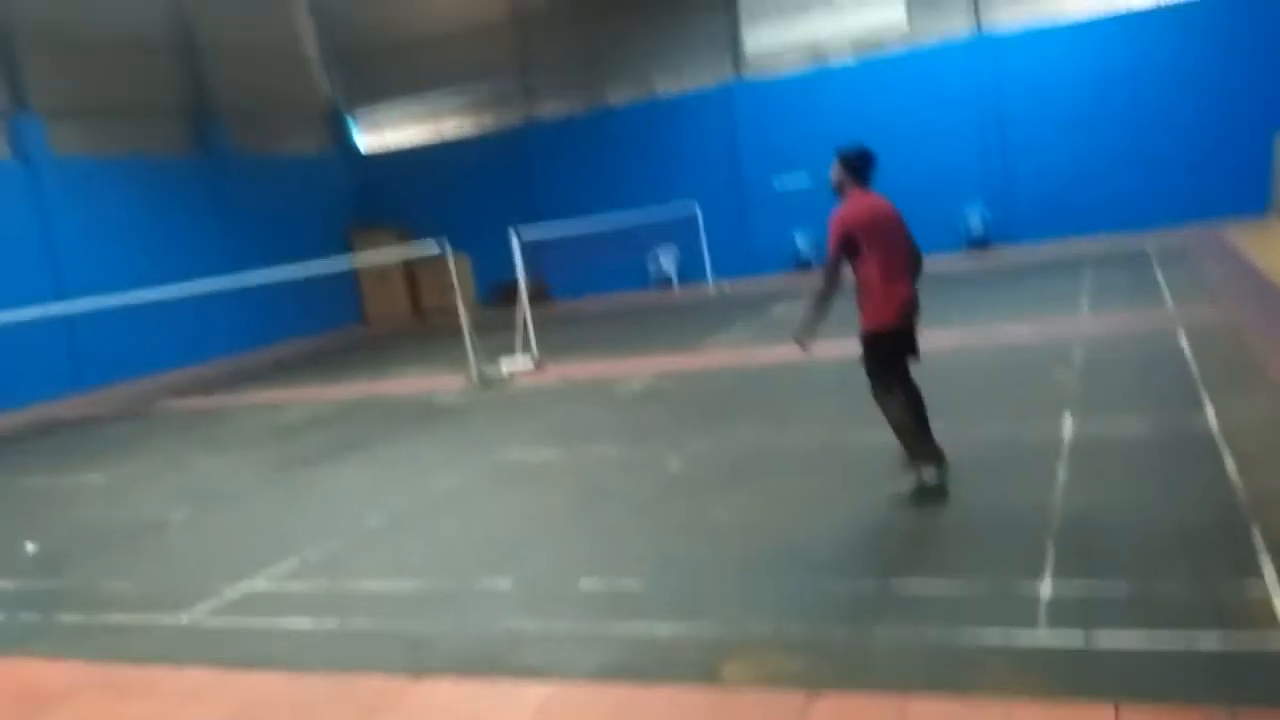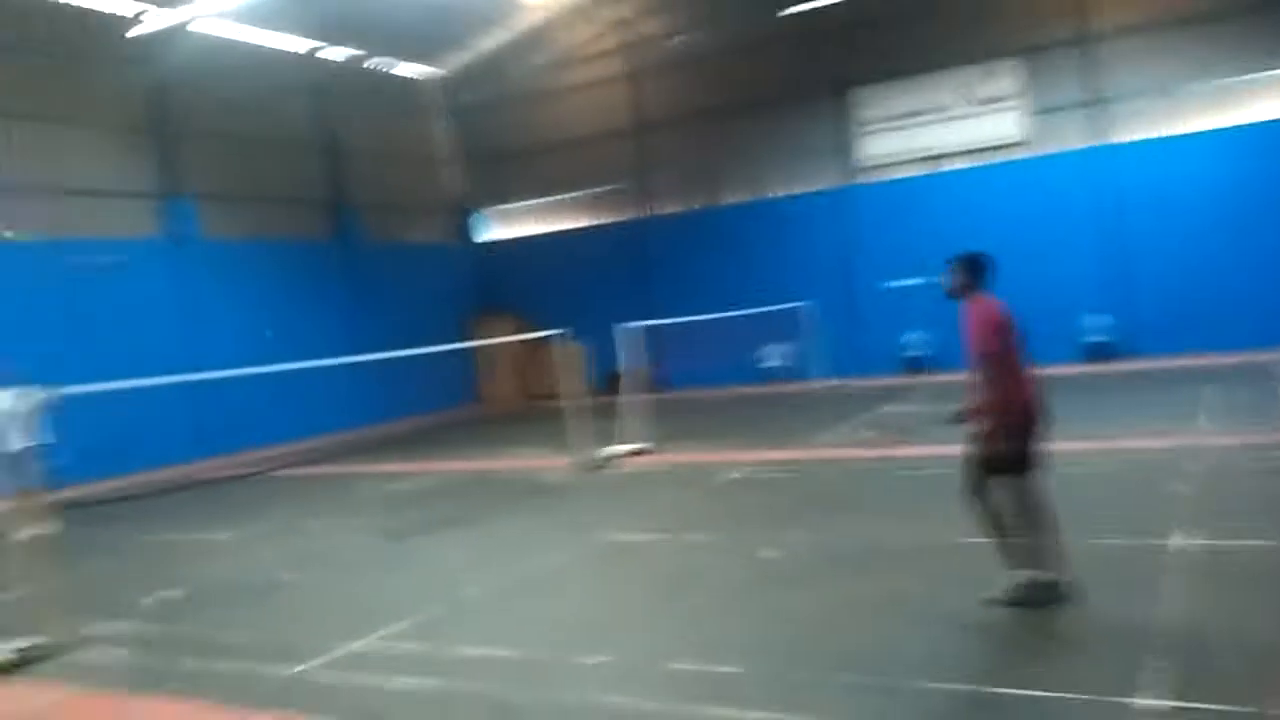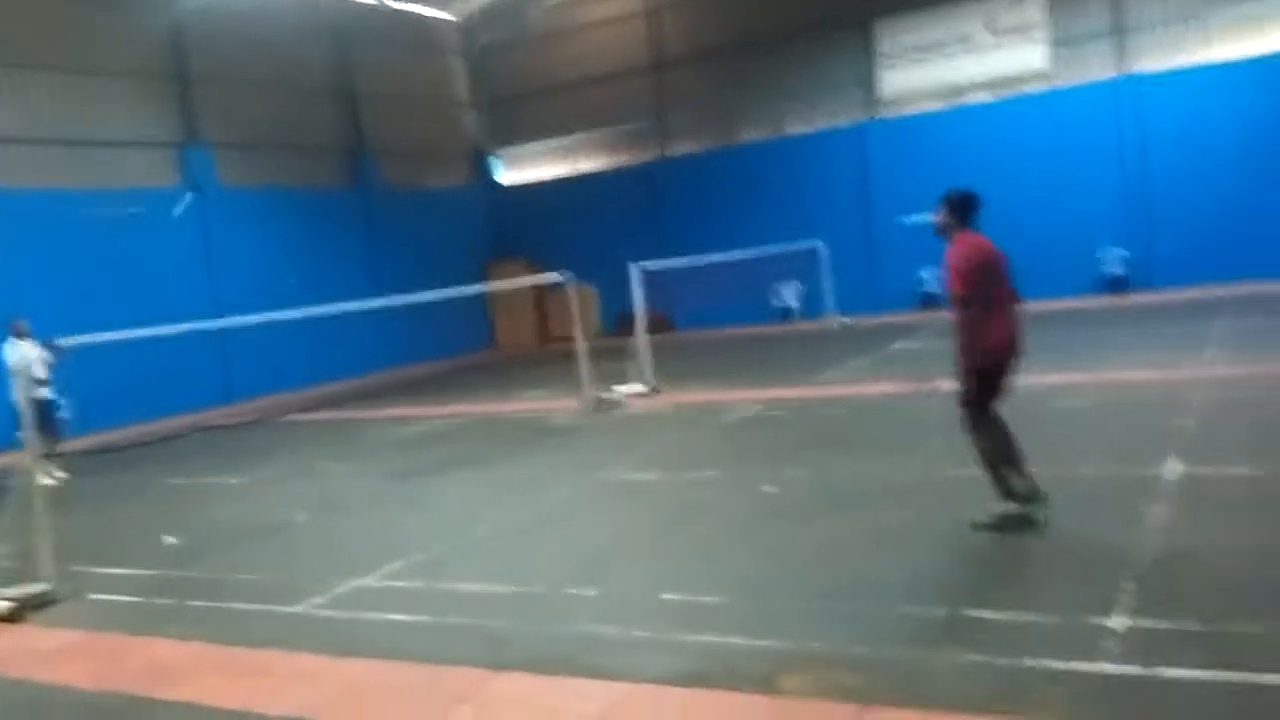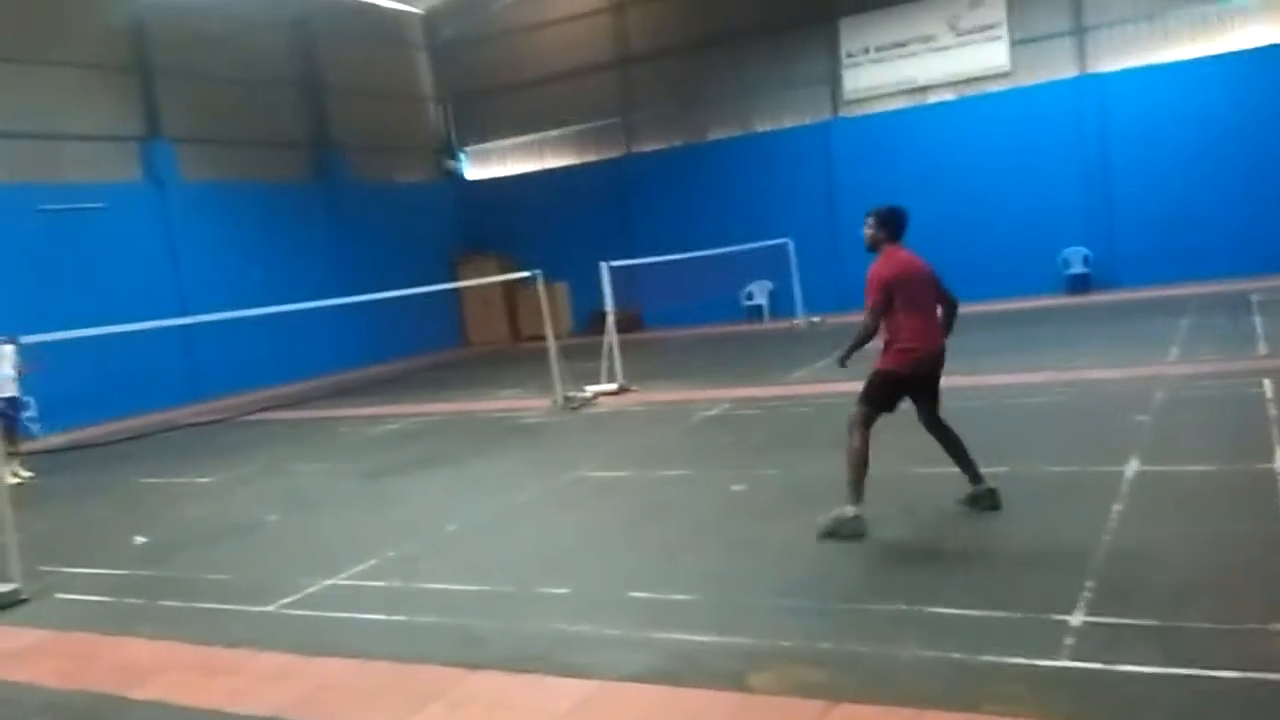
dt=0.4s
person 1, frame 1
left shoulder: (844, 215)
right shoulder: (886, 208)
left elbow: (831, 278)
right elbow: (915, 256)
left wrist: (809, 324)
left hip: (880, 315)
right hip: (903, 306)
left knee: (885, 392)
right knee: (900, 379)
left ankle: (929, 473)
right ankle: (929, 452)
person 1, frame 2
left shoulder: (978, 313)
right shoulder: (992, 309)
left elbow: (992, 372)
left wrist: (998, 432)
right wrist: (978, 406)
left hip: (1004, 416)
right hip: (1021, 410)
left knee: (978, 488)
right knee: (1025, 491)
left ankle: (1024, 574)
right ankle: (1047, 575)
person 1, frame 3
left shoulder: (958, 254)
right shoulder: (987, 248)
left elbow: (964, 315)
right elbow: (1011, 297)
left wrist: (966, 372)
left hip: (981, 353)
right hip: (1002, 345)
left knee: (978, 424)
right knee: (985, 417)
left ankle: (1013, 506)
right ankle: (1022, 483)
person 1, frame 4
left shoulder: (881, 270)
right shoulder: (919, 264)
left elbow: (871, 327)
right elbow: (951, 305)
left wrist: (847, 352)
left hip: (900, 359)
right hip: (930, 357)
left knee: (859, 424)
right knee: (931, 420)
left ankle: (852, 512)
right ankle: (981, 488)
